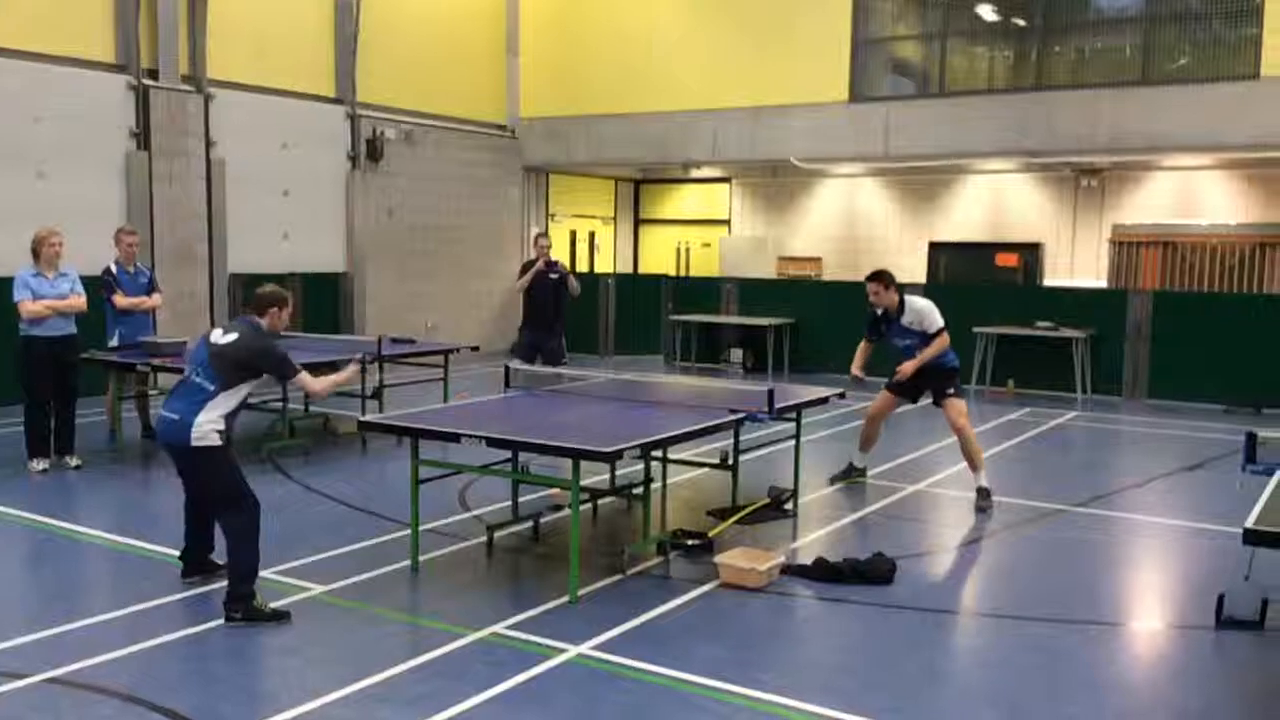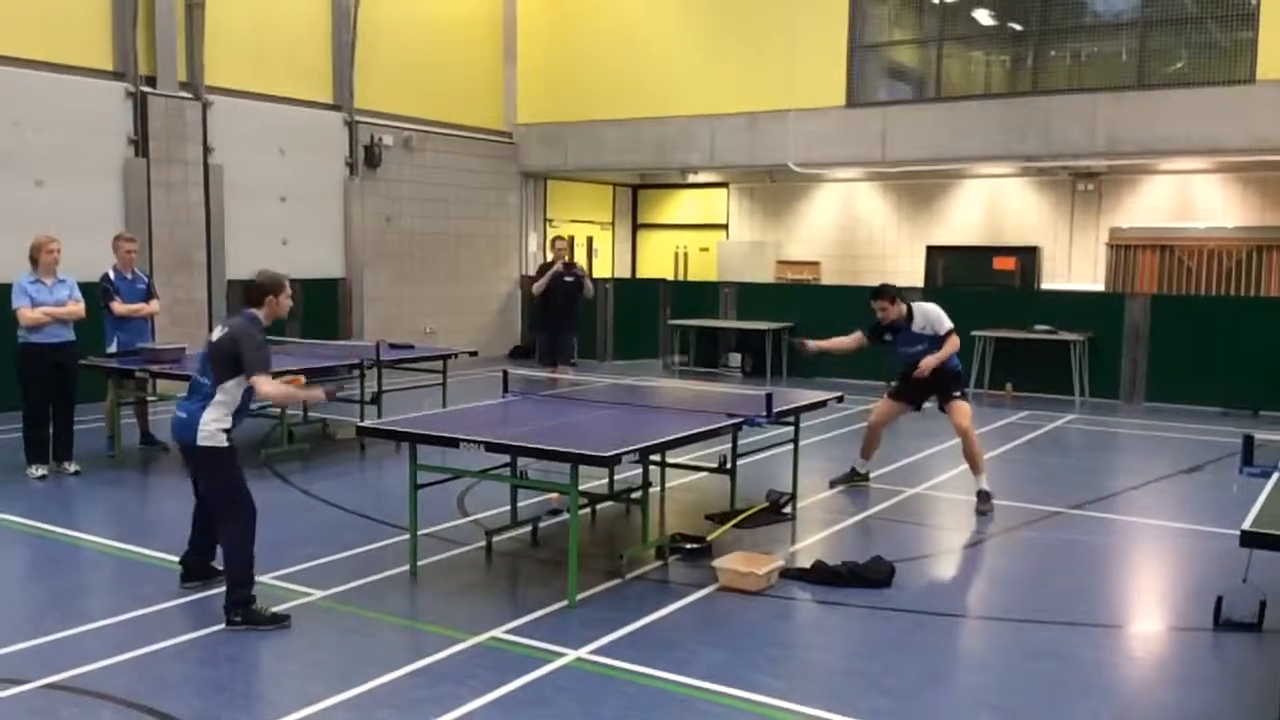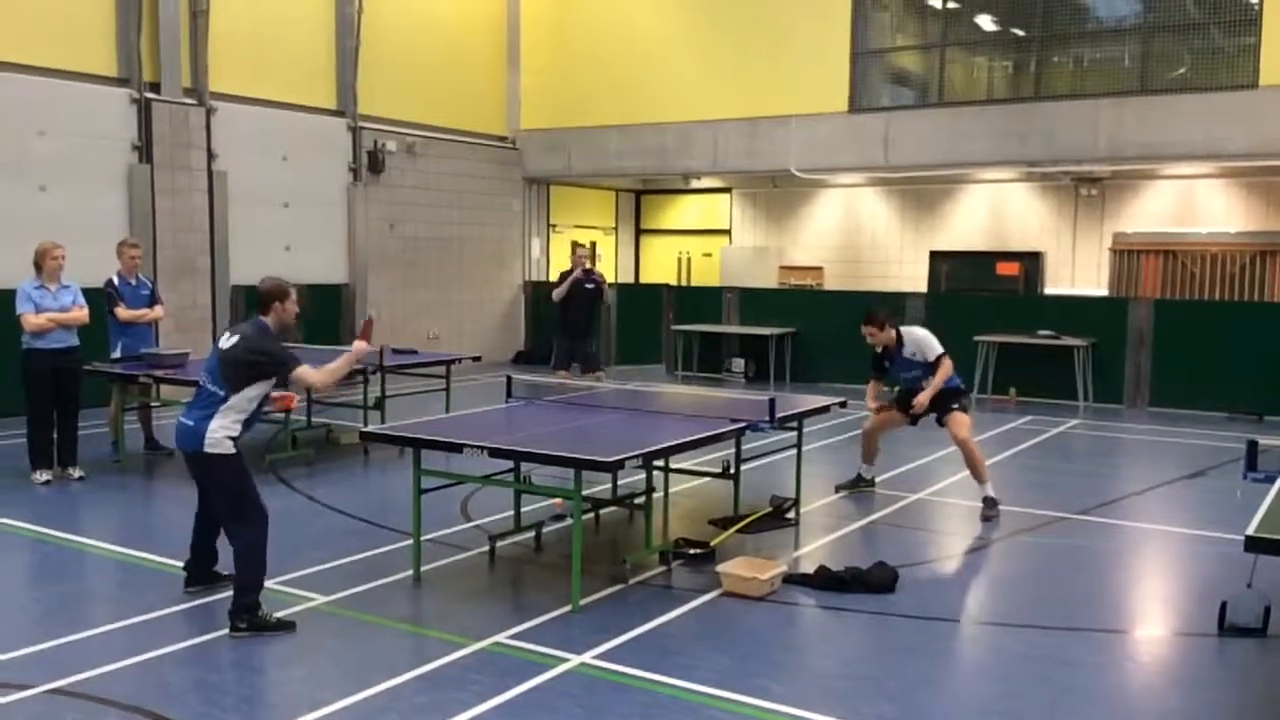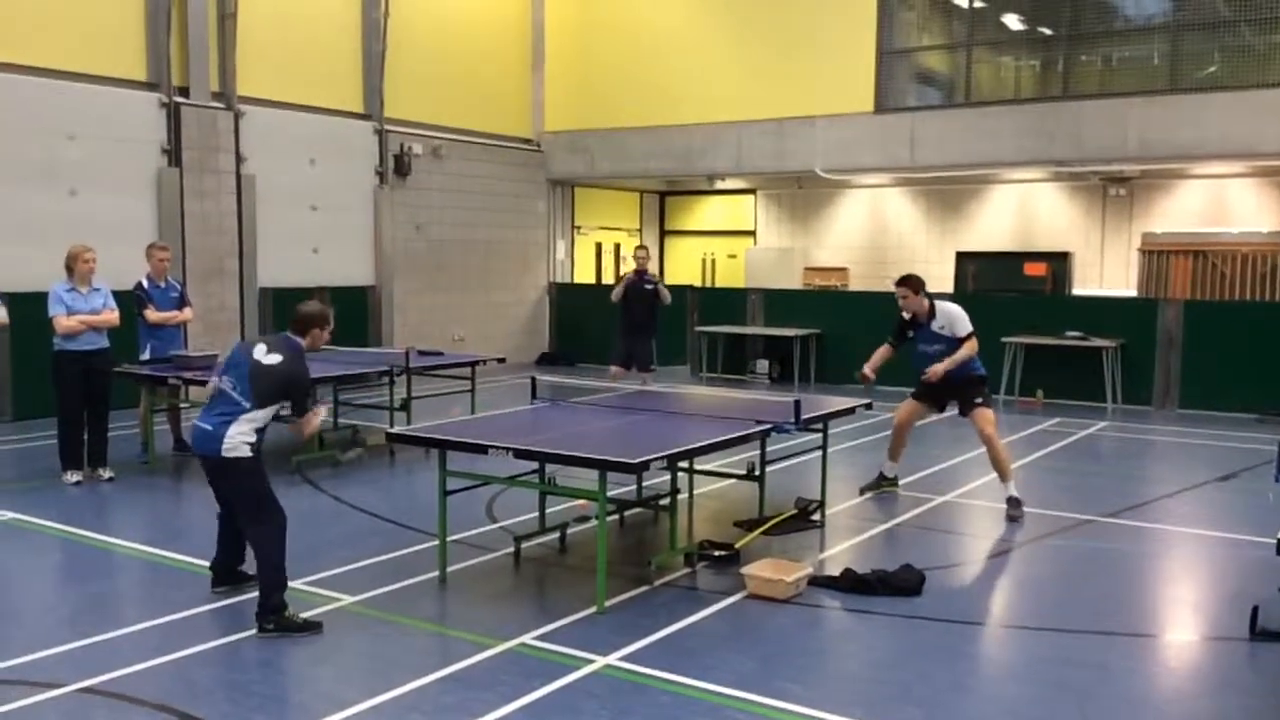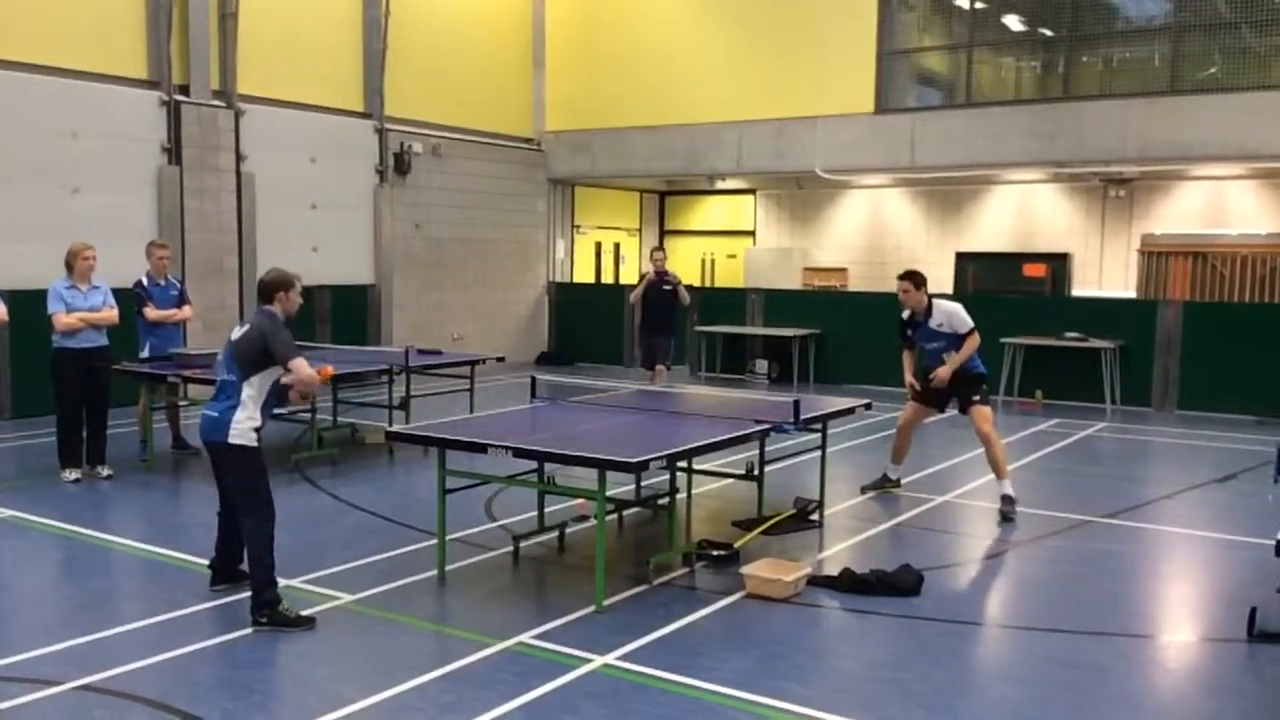
dt=0.5s
person 1, frame 1
left shoulder: (223, 334)
right shoulder: (260, 347)
right elbow: (314, 388)
right wrist: (346, 376)
left hip: (170, 424)
right hip: (197, 434)
left knee: (201, 495)
right knee: (241, 509)
left ankle: (195, 563)
right ankle: (240, 602)
person 1, frame 2
left shoulder: (236, 326)
right shoulder: (249, 335)
right elbow: (267, 391)
left wrist: (286, 385)
right wrist: (307, 395)
left hip: (190, 424)
right hip: (207, 432)
left knee: (210, 499)
right knee: (238, 512)
left ankle: (195, 567)
right ankle: (240, 607)
person 1, frame 3
left shoulder: (239, 333)
right shoulder: (263, 345)
right elbow: (317, 381)
left wrist: (267, 397)
right wrist: (353, 355)
left hip: (191, 430)
right hip: (213, 439)
left knee: (213, 505)
right knee: (250, 518)
left ankle: (198, 573)
right ankle: (246, 613)
person 1, frame 4
left shoulder: (253, 345)
right shoulder: (296, 370)
left elbow: (214, 386)
right elbow: (305, 429)
right wrist: (319, 416)
left hip: (204, 434)
right hip: (231, 445)
left knee: (234, 507)
right knee: (268, 521)
left ankle: (226, 573)
right ankle: (272, 614)
person 1, frame 5
left shoulder: (248, 328)
right shoulder: (271, 331)
right elbow: (304, 374)
left wrist: (291, 388)
right wrist: (315, 384)
left hip: (213, 425)
right hip: (236, 435)
left knee: (233, 504)
right knee: (258, 514)
left ankle: (224, 571)
right ankle: (266, 608)
person 2, frame 1
left shoulder: (71, 276)
right shoulder: (24, 277)
left elbow: (81, 305)
right elbow: (28, 312)
left wrist: (48, 303)
right wrist: (65, 306)
left hip: (67, 343)
right hip: (35, 345)
left knee: (67, 399)
right knee: (37, 400)
left ankle: (66, 452)
right ankle: (38, 455)
person 2, frame 2
left shoulder: (69, 282)
right shoulder: (22, 284)
left elbow: (80, 312)
right elbow: (26, 319)
left wrist: (46, 310)
right wrist: (64, 313)
left hip: (65, 349)
right hip: (34, 351)
left knee: (65, 405)
right knee: (36, 407)
left ankle: (64, 458)
right ankle: (36, 461)
person 2, frame 3
left shoulder: (72, 288)
right shoulder: (26, 290)
left elbow: (84, 317)
right elbow: (30, 324)
left wrist: (50, 316)
right wrist: (68, 319)
left hip: (69, 355)
right hip: (38, 357)
left knee: (70, 410)
right knee: (40, 413)
left ankle: (69, 463)
right ankle: (41, 467)
person 2, frame 4
left shoulder: (103, 290)
right shoulder: (58, 292)
left elbow: (114, 319)
right elbow: (62, 326)
left wrist: (81, 318)
right wrist: (98, 321)
left hip: (99, 356)
right hip: (69, 358)
left knee: (99, 412)
right knee: (71, 414)
left ankle: (99, 464)
right ankle: (71, 467)
person 2, frame 5
left shoulder: (103, 288)
right shoulder: (57, 289)
left elbow: (113, 318)
right elbow: (61, 324)
left wrist: (81, 315)
right wrist: (98, 319)
left hip: (99, 354)
right hip: (68, 356)
left knee: (99, 410)
right knee: (70, 411)
left ankle: (98, 462)
right ankle: (70, 465)
person 3, frame 1
left shoulder: (920, 306)
right shoulder: (878, 316)
left elbow: (944, 340)
right elbow: (867, 342)
left wrist: (914, 363)
right wrist: (857, 365)
left hip: (942, 368)
right hip: (909, 369)
left knee: (959, 425)
right knee: (873, 414)
left ankle: (982, 486)
right ankle: (858, 466)
person 3, frame 2
left shoulder: (929, 311)
right shoulder: (882, 326)
left elbow: (954, 341)
right elbow: (852, 341)
left wrist: (934, 359)
right wrist: (817, 345)
left hip: (947, 375)
right hip: (911, 376)
left knee: (964, 427)
right knee: (875, 422)
left ankle: (983, 490)
right ankle: (860, 471)
person 3, frame 3
left shoulder: (918, 337)
right shoulder: (880, 353)
left elbow: (946, 365)
right elbow: (876, 381)
left wrist: (928, 393)
right wrist: (871, 402)
left hip: (947, 390)
right hip: (913, 392)
left knee: (962, 437)
right knee: (870, 429)
left ankle: (989, 498)
right ankle: (865, 477)
person 3, frame 4
left shoulder: (951, 311)
right shoulder: (907, 321)
left elbow: (972, 345)
right elbow: (889, 347)
left wrist: (945, 365)
right wrist: (869, 367)
left hip: (969, 377)
right hip: (935, 379)
left knee: (988, 433)
right knee: (900, 422)
left ankle: (1012, 496)
right ankle: (888, 476)
person 3, frame 5
left shoulder: (950, 309)
right shoulder: (907, 319)
left elbow: (974, 339)
right elbow: (909, 350)
left wrist: (950, 367)
right wrist: (909, 375)
left hip: (967, 375)
right hip: (935, 376)
left knee: (985, 430)
right knee: (904, 425)
left ankle: (1007, 495)
right ankle: (891, 477)
person 4, frame 1
left shoulder: (146, 272)
right shoulder: (110, 272)
left elbow: (156, 301)
right elbow: (119, 303)
left wrist: (130, 302)
right wrist: (142, 299)
left hip: (145, 338)
right hip: (120, 339)
left knee: (142, 386)
right knee: (116, 387)
left ankle: (147, 427)
person 4, frame 2
left shoulder: (144, 279)
right shoulder: (108, 280)
left elbow: (155, 308)
right elbow: (117, 310)
left wrist: (128, 310)
right wrist: (141, 306)
left hip: (143, 345)
right hip: (119, 347)
left knee: (141, 392)
right knee: (115, 394)
left ankle: (145, 435)
right ankle: (112, 439)
person 4, frame 3
left shoulder: (148, 284)
right shoulder: (112, 285)
left elbow: (159, 313)
right elbow: (121, 315)
left wrist: (133, 316)
right wrist: (145, 312)
left hip: (147, 350)
right hip: (123, 352)
left knee: (145, 397)
right knee: (119, 398)
left ankle: (150, 441)
right ankle: (116, 444)
person 4, frame 4
left shoulder: (177, 287)
right shoulder: (141, 288)
left elbow: (188, 315)
right elbow: (151, 317)
left wrist: (162, 317)
right wrist: (174, 313)
left hip: (176, 352)
right hip: (152, 353)
left knee: (174, 399)
left ankle: (178, 441)
right ankle: (145, 446)
person 4, frame 5
left shoulder: (177, 285)
right shoulder: (141, 286)
left elbow: (187, 314)
right elbow: (150, 315)
left wrist: (162, 316)
right wrist: (173, 311)
left hip: (175, 350)
right hip: (151, 351)
left knee: (173, 396)
right knee: (147, 397)
left ankle: (177, 440)
right ankle: (144, 444)
